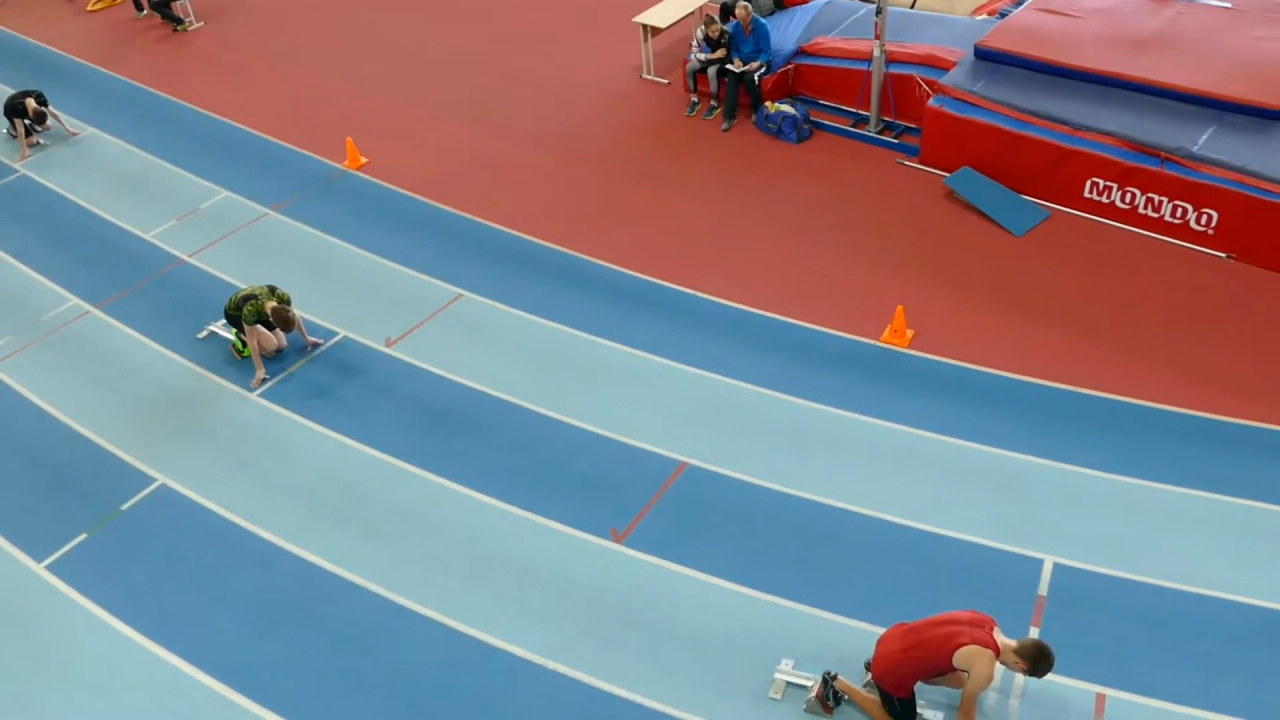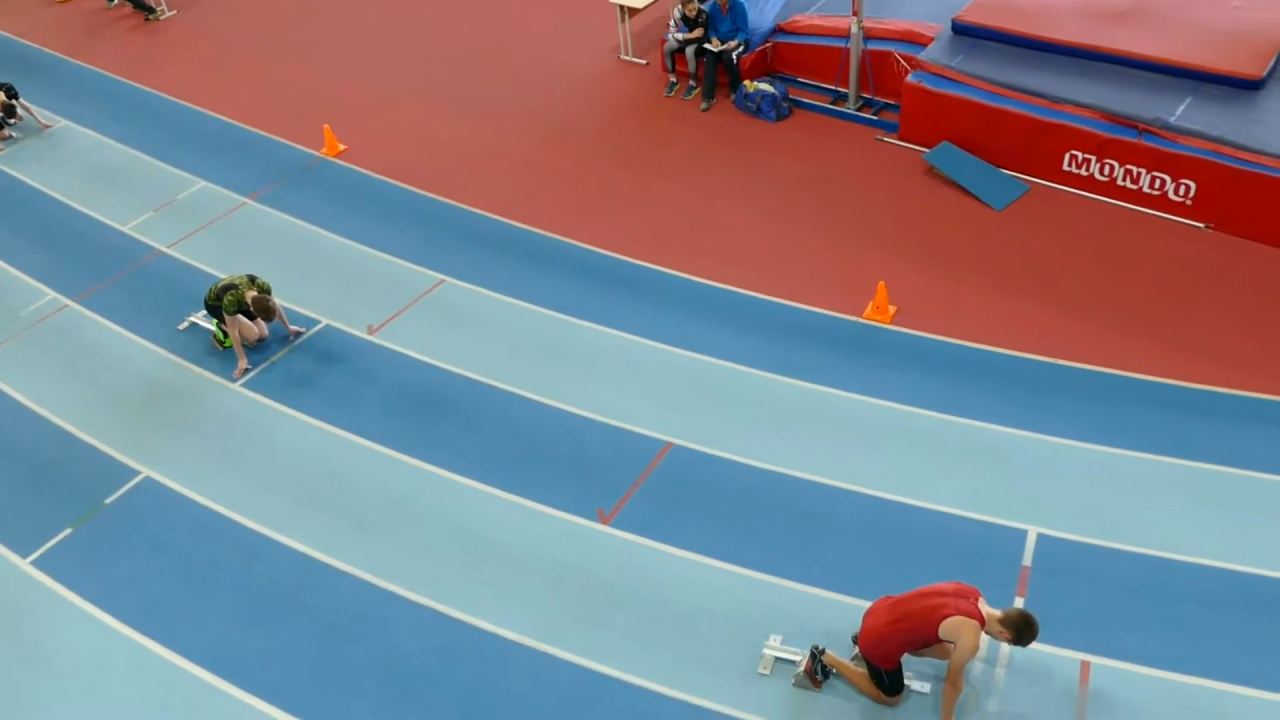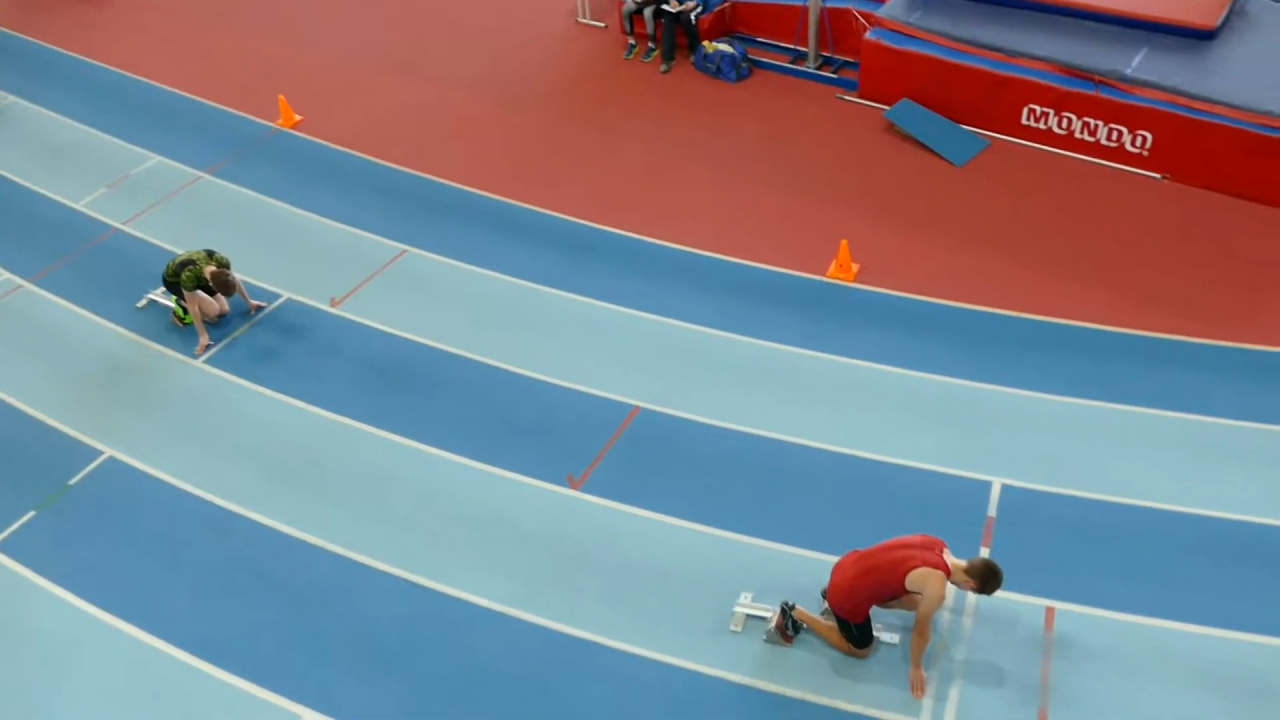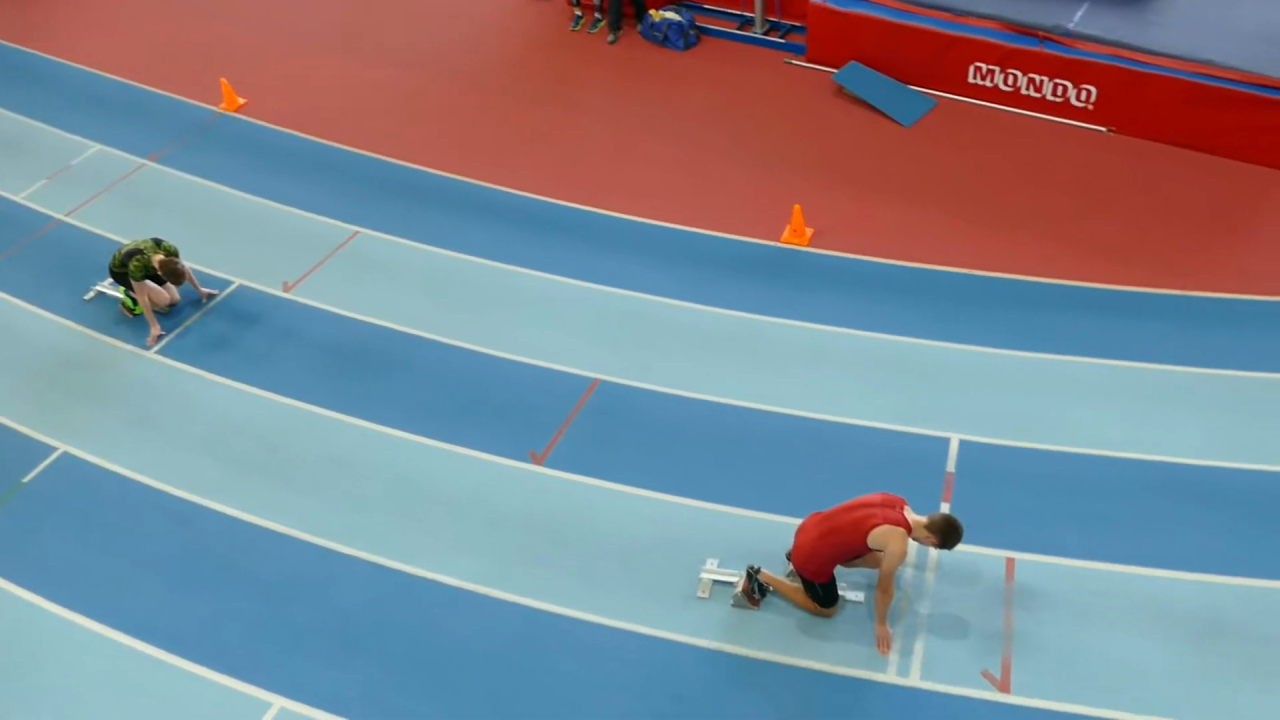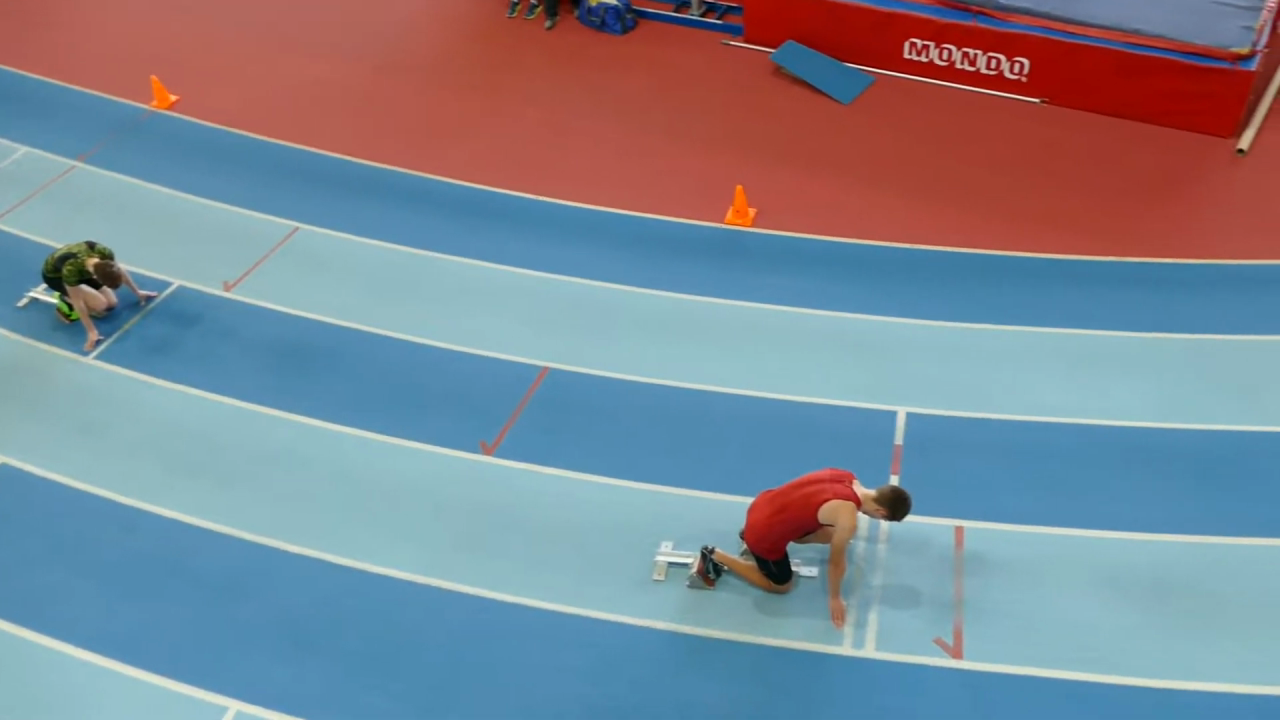
dt=0.4s
person 1, frame 1
left shoulder: (989, 624)
right shoulder: (985, 668)
left wrist: (969, 682)
left hip: (895, 637)
right hip: (892, 668)
left knee: (958, 680)
right ankle: (838, 685)
person 1, frame 2
left shoulder: (974, 596)
right shoulder: (970, 637)
right elbow: (953, 681)
left wrist: (956, 655)
left hip: (882, 609)
right hip: (878, 639)
left knee: (944, 651)
right knee: (890, 698)
right ankle: (825, 658)
person 1, frame 3
left shoulder: (939, 547)
right shoulder: (937, 588)
right elbow: (920, 632)
left wrist: (923, 605)
right wrist: (915, 668)
left hip: (849, 564)
right hip: (847, 593)
left knee: (912, 602)
right knee: (861, 650)
right ankle: (795, 614)
person 1, frame 4
left shoulder: (900, 504)
right shoulder: (898, 545)
right elbow: (884, 589)
left wrist: (887, 562)
right wrist: (881, 624)
left hip: (812, 526)
right hip: (811, 556)
left knee: (876, 560)
right knee: (827, 609)
right ankle: (761, 577)
person 1, frame 5
left shoulder: (849, 478)
right shoulder: (848, 518)
right elbow: (836, 562)
left wrist: (839, 537)
right wrist: (835, 598)
left hip: (763, 504)
right hip: (764, 534)
left knee: (827, 534)
right knee: (782, 586)
right ankle: (715, 557)
